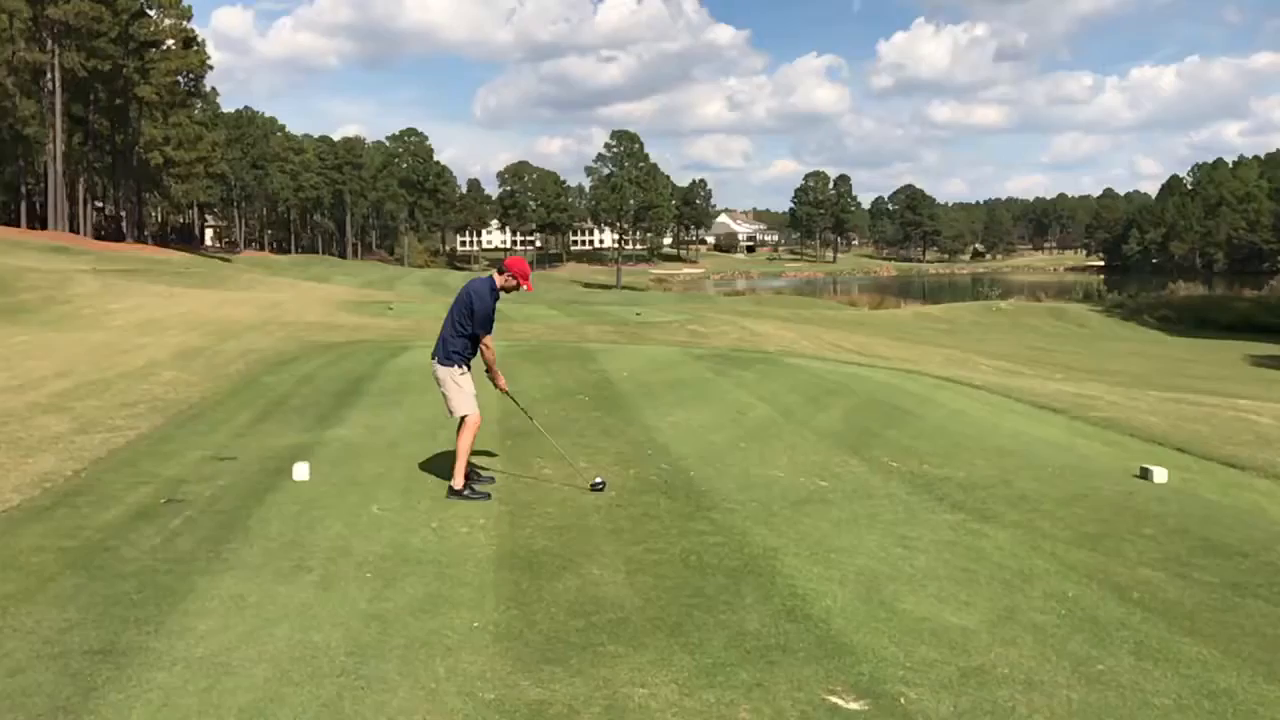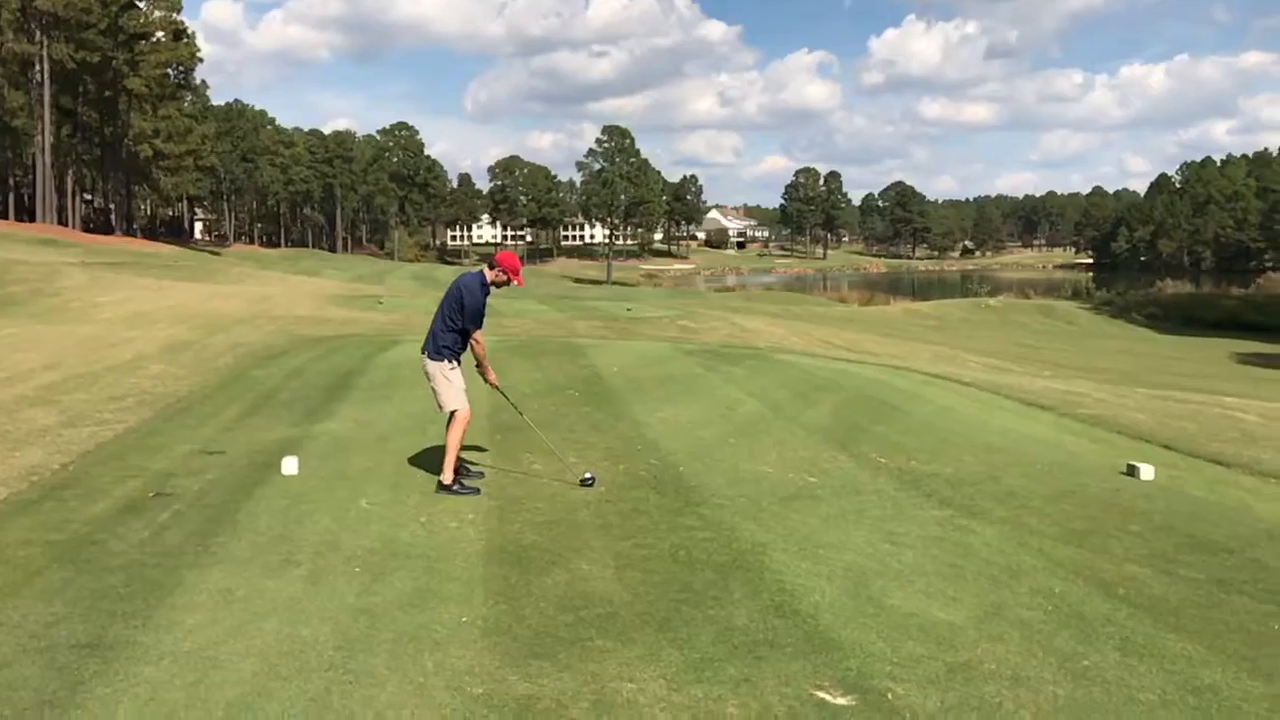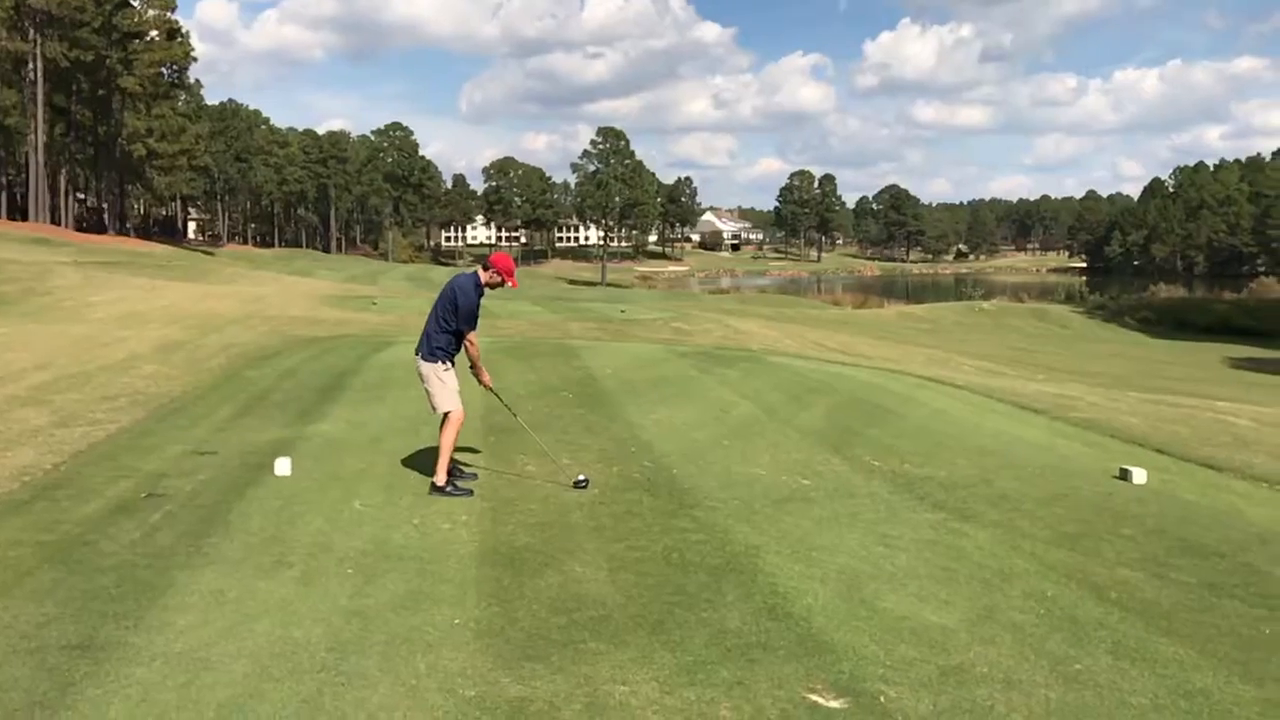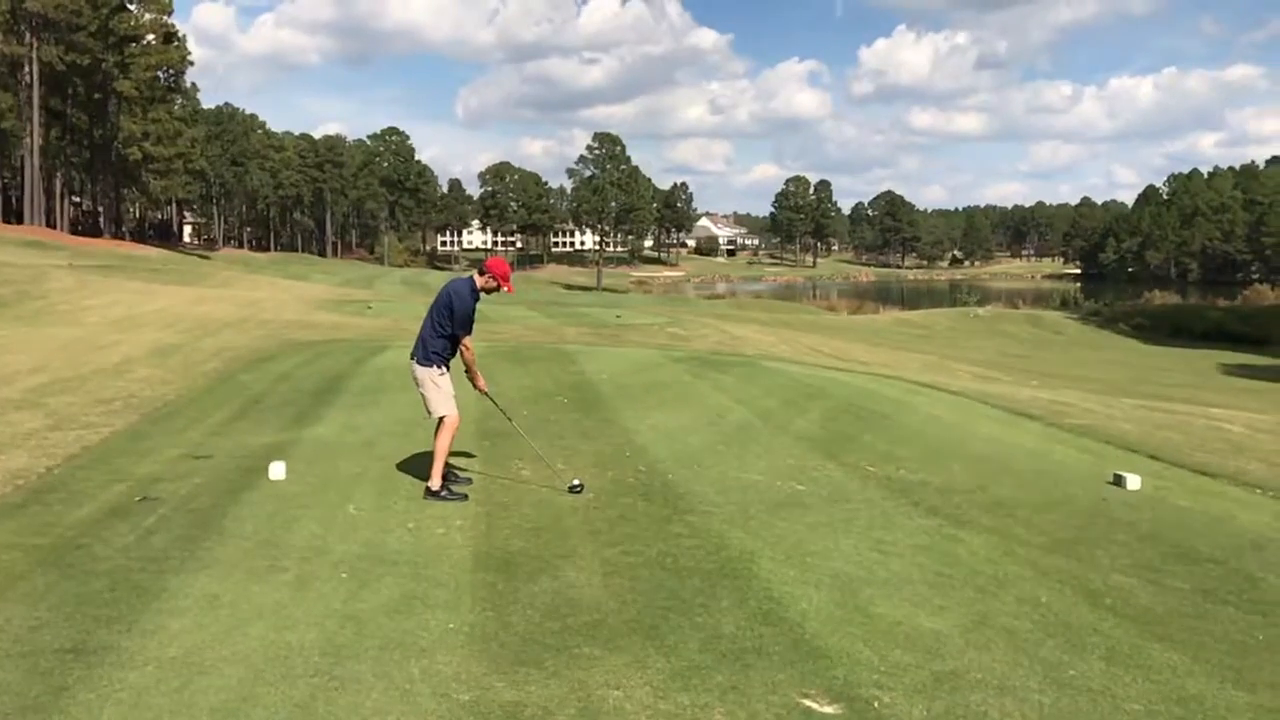
dt=0.1s
person 1, frame 1
left shoulder: (481, 286)
right shoulder: (483, 295)
right elbow: (485, 343)
left wrist: (492, 371)
right wrist: (496, 375)
left hip: (454, 360)
right hip: (451, 363)
left knee: (467, 417)
right knee: (472, 419)
left ankle: (464, 470)
right ankle: (458, 484)
person 1, frame 2
left shoulder: (472, 280)
right shoulder: (474, 290)
right elbow: (475, 339)
left wrist: (482, 365)
right wrist: (486, 370)
left hip: (444, 354)
right hip: (441, 357)
left knee: (457, 412)
right knee: (462, 414)
left ankle: (453, 465)
right ankle: (447, 479)
person 1, frame 3
left shoulder: (466, 281)
right shoulder: (468, 291)
right elbow: (469, 340)
left wrist: (476, 367)
right wrist: (480, 371)
left hip: (437, 355)
right hip: (435, 358)
left knee: (451, 413)
right knee: (455, 415)
left ankle: (447, 466)
right ankle: (440, 480)
person 1, frame 4
left shoulder: (462, 286)
right shoulder: (464, 296)
right elbow: (464, 345)
left wrist: (471, 371)
right wrist: (475, 376)
left hip: (433, 360)
right hip: (430, 363)
left knee: (446, 417)
right knee: (451, 419)
left ankle: (441, 470)
right ankle: (435, 485)
